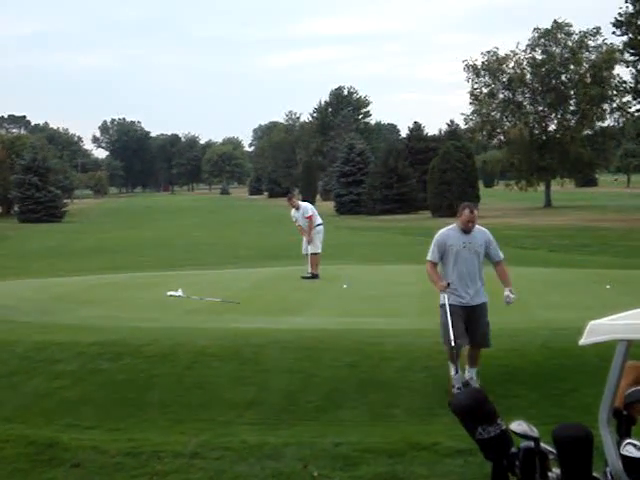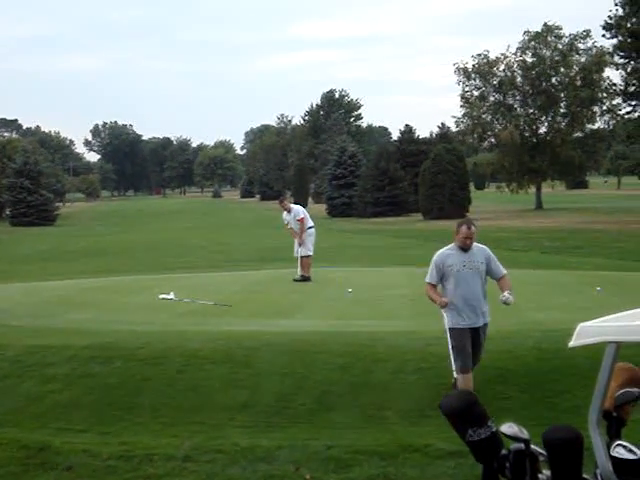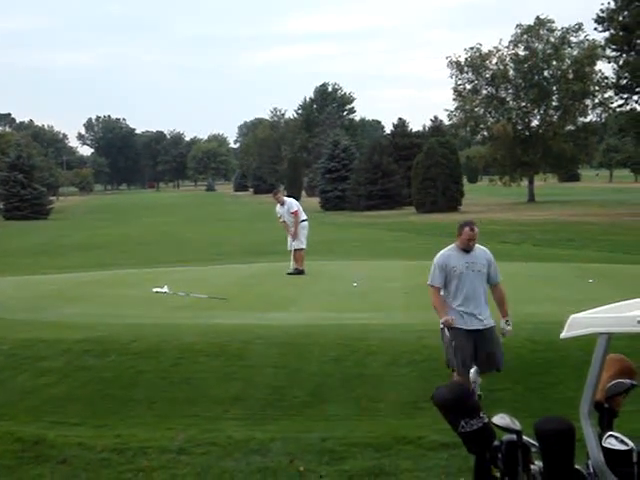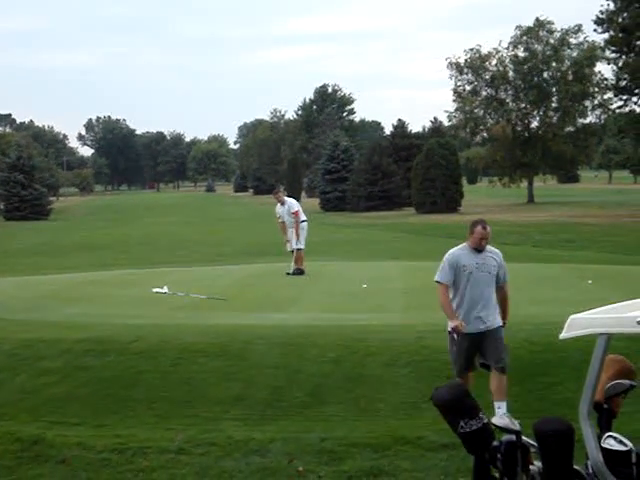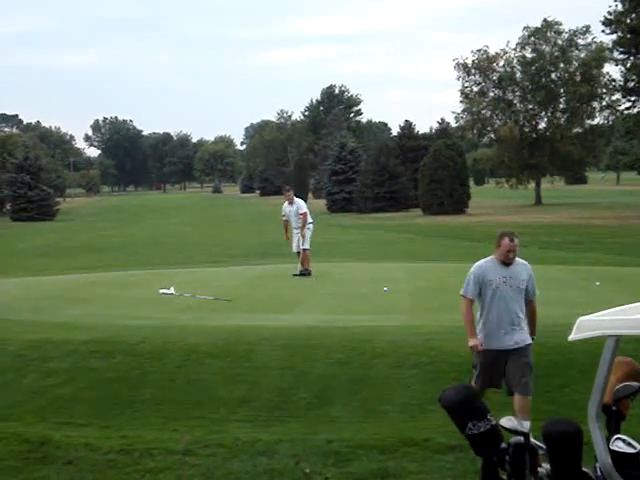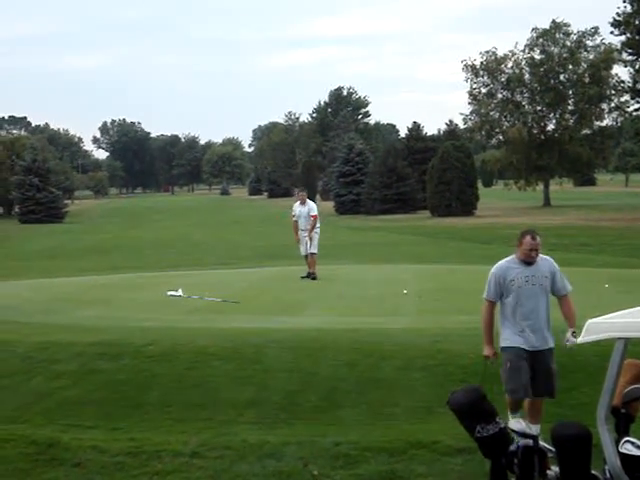
dt=0.2s
person 1, frame 1
left shoulder: (484, 235)
right shoulder: (443, 236)
left elbow: (498, 262)
right elbow: (431, 265)
left wrist: (507, 287)
right wrist: (438, 282)
left hip: (478, 299)
right hip: (453, 300)
left knee: (477, 342)
right knee: (454, 343)
left ankle: (471, 374)
right ankle: (456, 376)
person 1, frame 2
left shoulder: (484, 252)
right shoulder: (442, 257)
left elbow: (501, 277)
right elbow: (430, 287)
left wrist: (507, 292)
right wrist: (438, 300)
left hip: (480, 319)
right hip: (456, 321)
left knee: (470, 363)
right knee: (463, 366)
left ankle: (460, 378)
person 1, frame 3
left shoulder: (485, 255)
right shoulder: (443, 258)
left elbow: (496, 287)
right elbow: (434, 291)
left wrist: (506, 318)
right wrist: (444, 316)
left hip: (484, 321)
right hip: (457, 324)
left knee: (493, 362)
right knee: (461, 370)
left ankle: (475, 376)
person 1, frame 4
left shoulder: (496, 256)
right shoulder: (453, 257)
left elbow: (501, 289)
right elbow: (442, 290)
left wrist: (504, 319)
right wrist: (452, 319)
left hip: (491, 325)
right hip: (463, 327)
left knee: (499, 367)
right knee: (463, 369)
left ankle: (502, 416)
person 1, frame 5
left shoulder: (525, 268)
right shoulder: (480, 270)
left elbow: (530, 302)
right elbow: (467, 304)
left wrist: (533, 333)
right wrist: (472, 336)
left hip: (520, 340)
right hip: (488, 341)
left knee: (523, 388)
right knee: (481, 381)
person 1, frame 6
left shoulder: (549, 265)
right shoulder: (501, 270)
left elbow: (564, 297)
right elbow: (489, 306)
left wrist: (572, 327)
right wrist: (487, 343)
left hip: (544, 341)
right hip: (514, 342)
left knee: (538, 392)
right knee: (517, 390)
left ankle: (533, 430)
right ankle: (515, 419)
